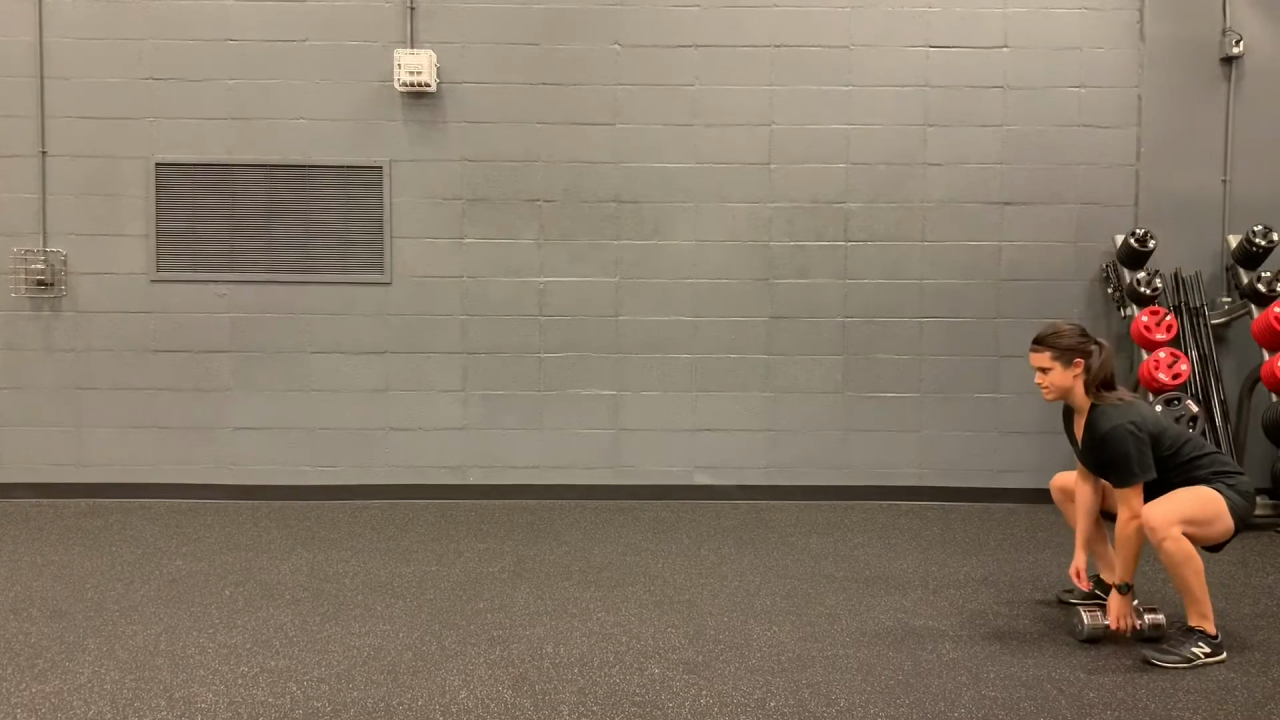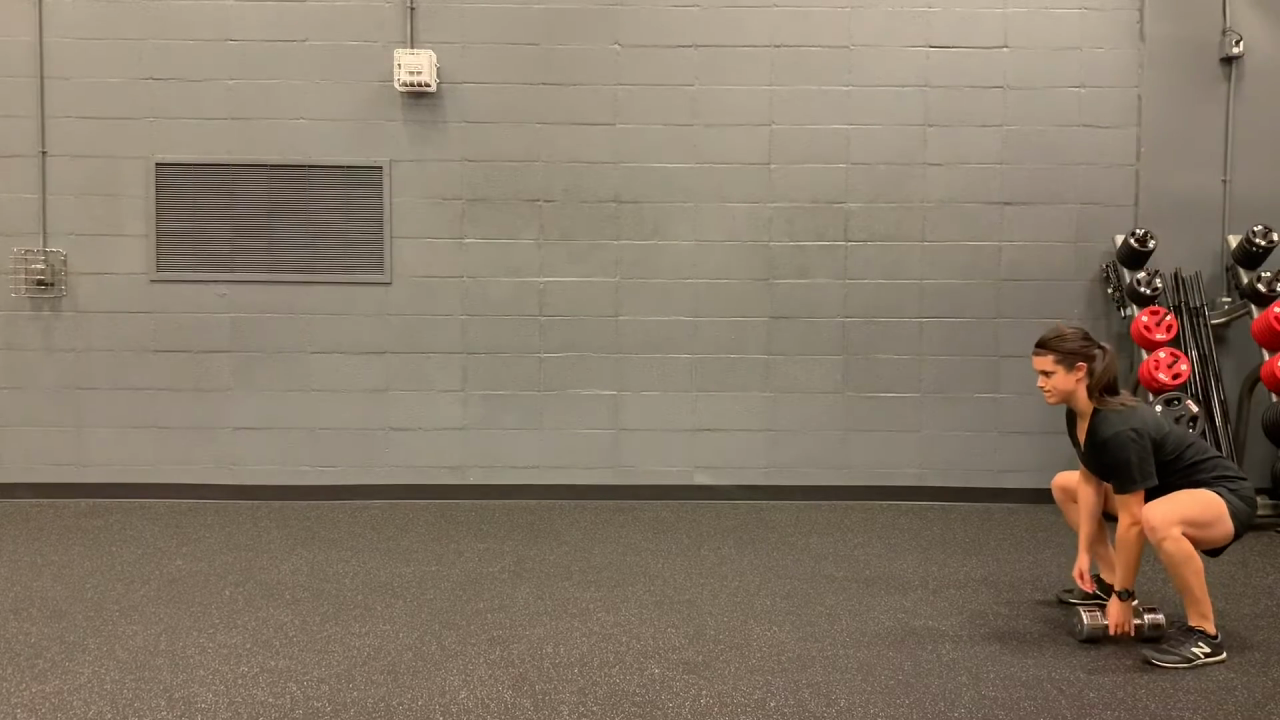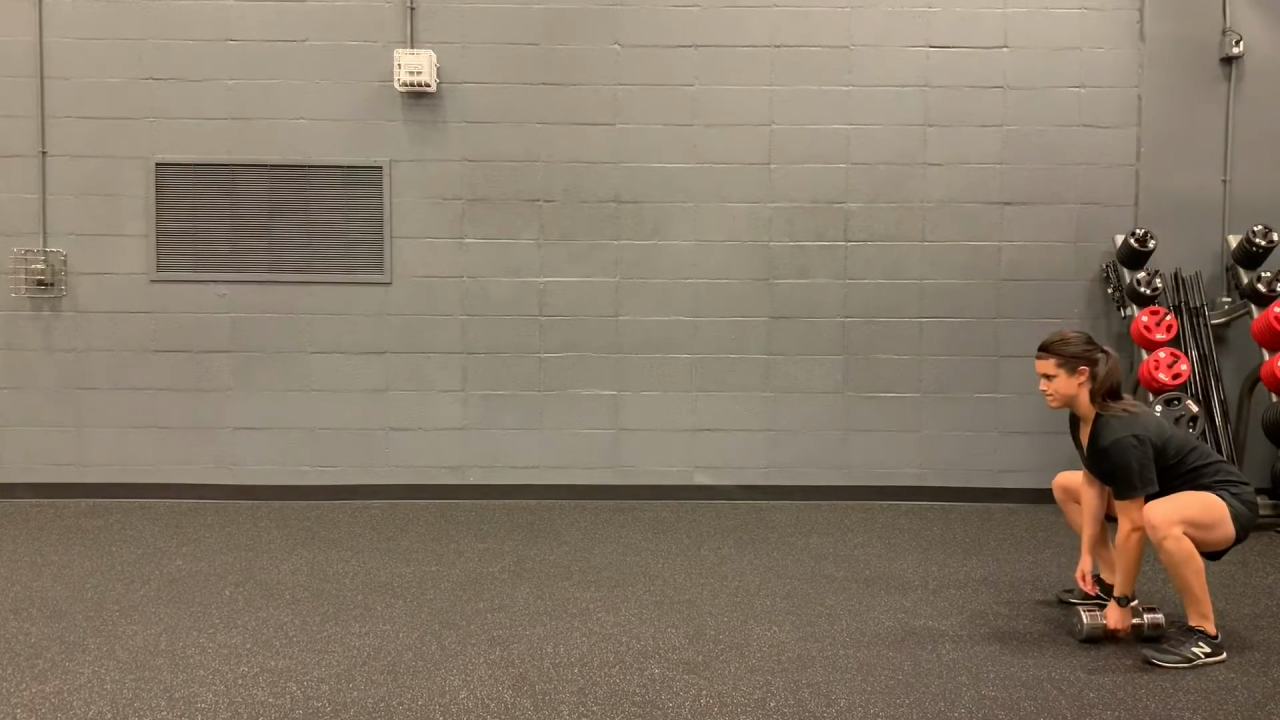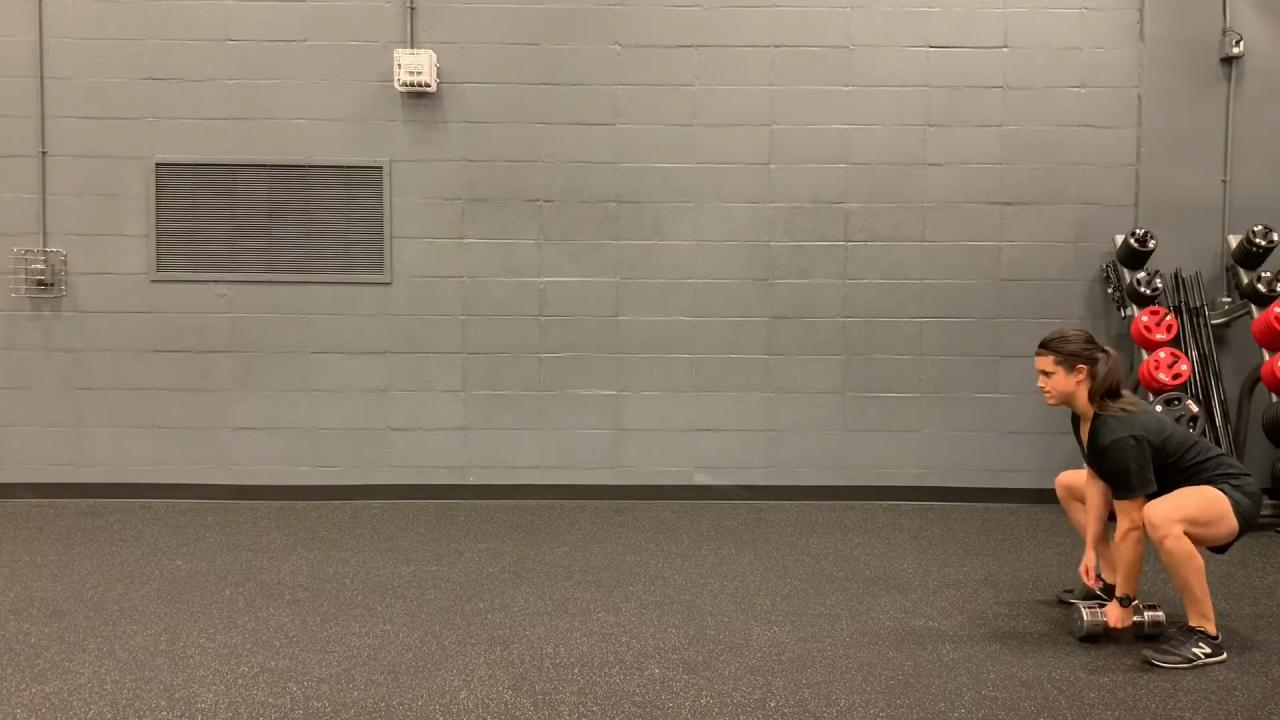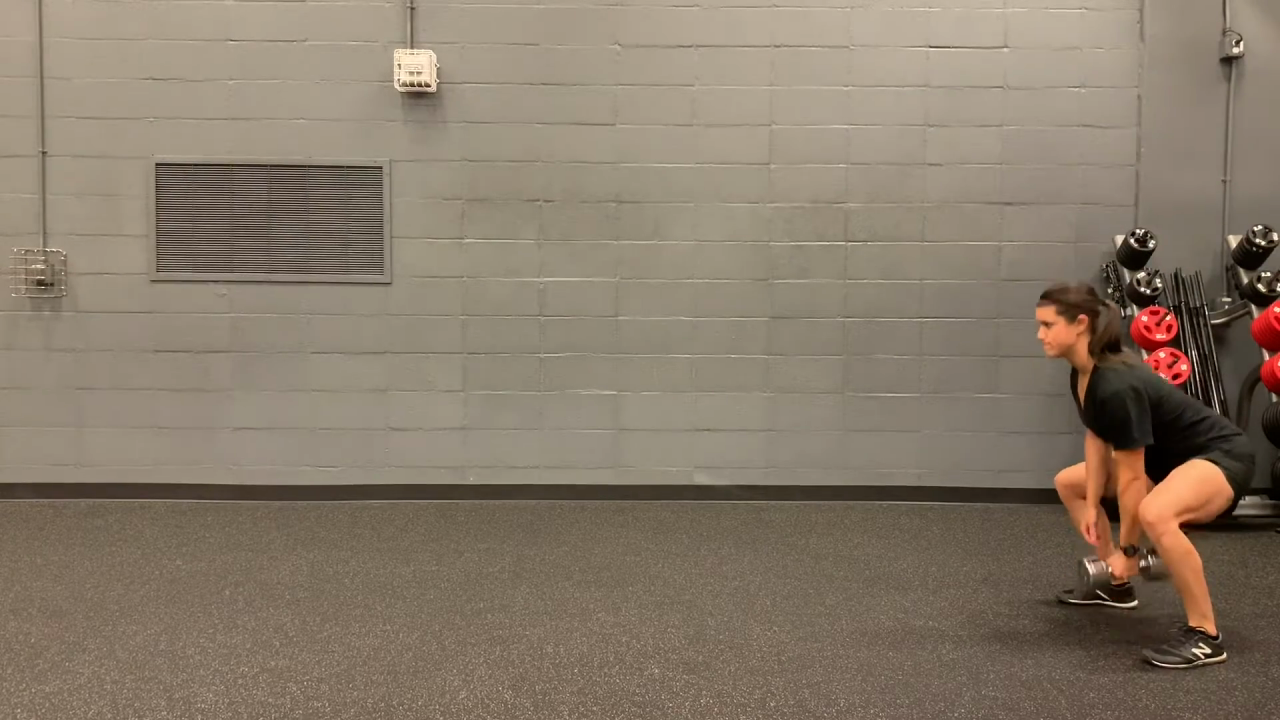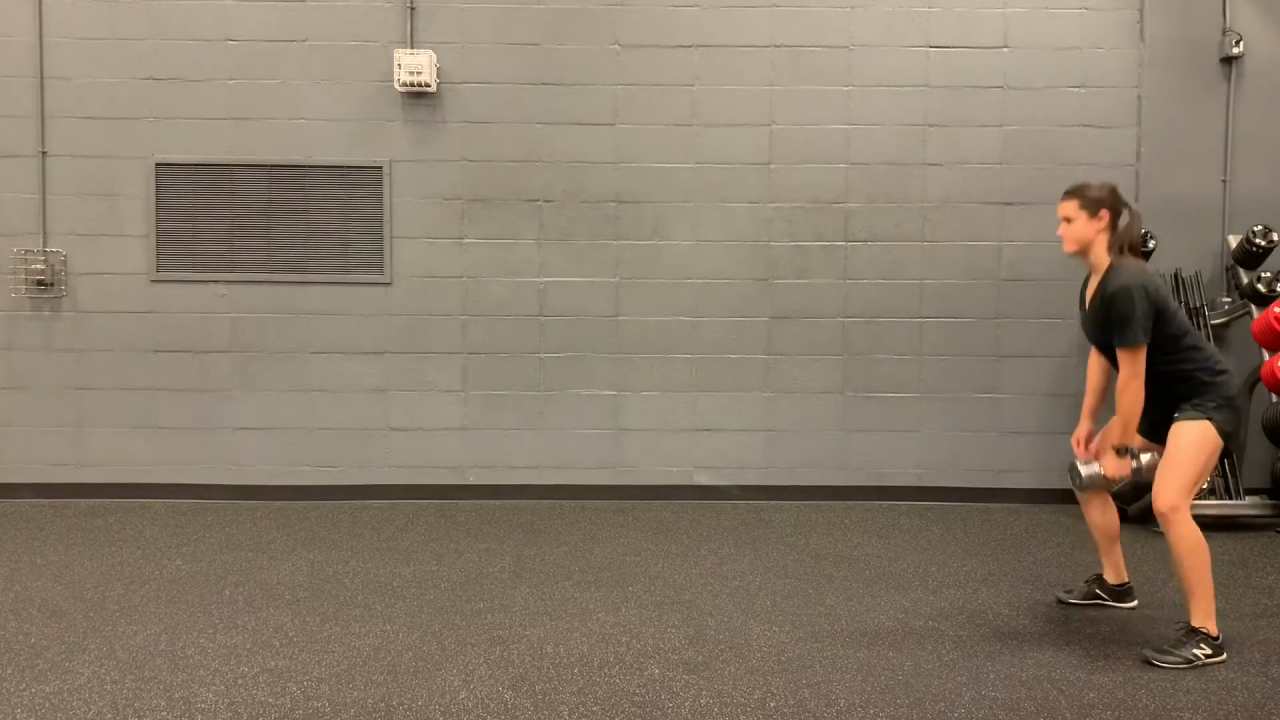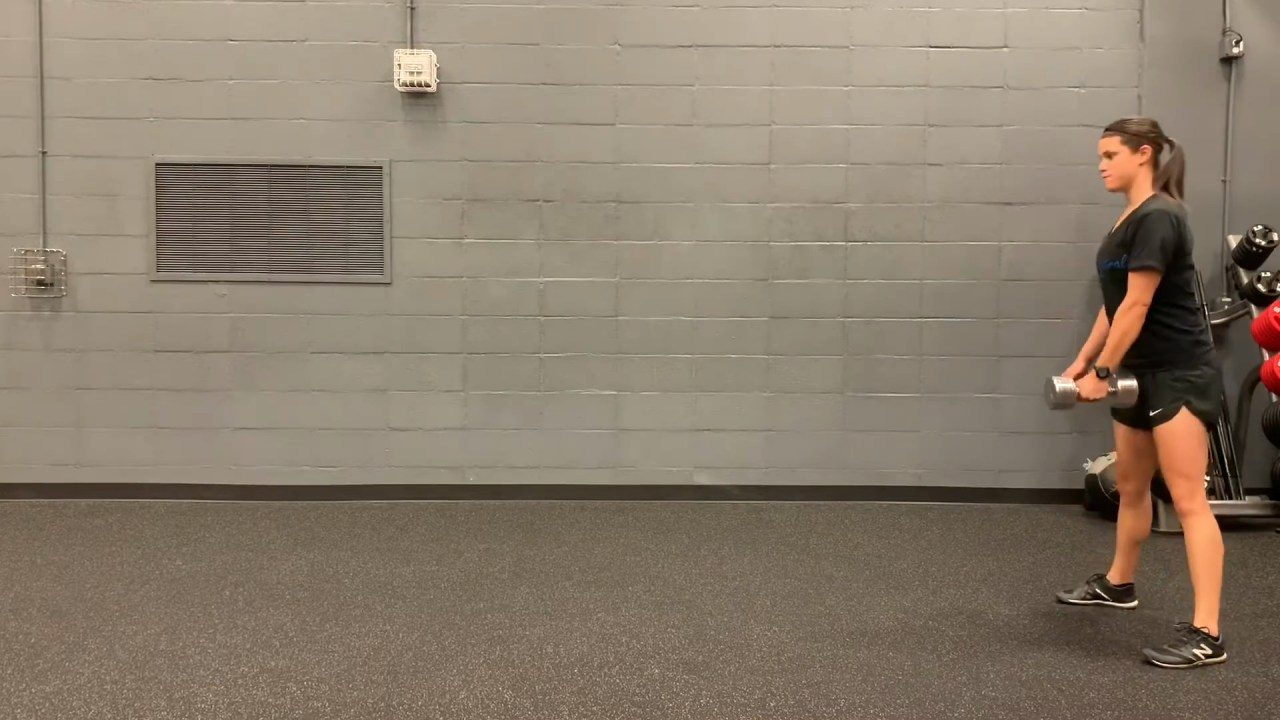
dt=0.3s
person 1, frame 1
left shoulder: (1117, 425)
right shoulder: (1075, 412)
left elbow: (1131, 516)
right elbow: (1088, 480)
left wrist: (1124, 593)
right wrist: (1081, 550)
left hip: (1222, 492)
right hip: (1166, 487)
left knee: (1157, 519)
right knee: (1062, 486)
left ankle: (1204, 634)
right ankle: (1106, 581)
person 1, frame 2
left shoulder: (1119, 430)
right shoulder: (1078, 414)
left elbow: (1132, 521)
right elbow: (1091, 481)
left wrist: (1122, 598)
right wrist: (1084, 552)
left hip: (1225, 497)
right hip: (1169, 490)
left knee: (1157, 520)
right knee: (1064, 487)
left ankle: (1204, 634)
right ankle: (1108, 581)
person 1, frame 3
left shoulder: (1121, 436)
right shoulder: (1082, 417)
left elbow: (1132, 527)
right elbow: (1093, 484)
left wrist: (1121, 603)
right wrist: (1087, 554)
left hip: (1227, 502)
right hip: (1170, 492)
left knee: (1159, 519)
right knee: (1065, 485)
left ankle: (1204, 633)
right ankle: (1108, 582)
person 1, frame 4
left shoulder: (1120, 434)
right shoulder: (1084, 415)
left elbow: (1131, 527)
right elbow: (1097, 479)
left wrist: (1124, 603)
right wrist: (1091, 551)
left hip: (1228, 493)
right hip: (1172, 487)
left knee: (1159, 518)
right knee: (1068, 485)
left ankle: (1205, 634)
right ankle: (1109, 582)
person 1, frame 5
left shoulder: (1117, 386)
right shoulder: (1081, 374)
left elbow: (1132, 479)
right elbow: (1096, 441)
left wrist: (1127, 550)
right wrist: (1092, 506)
left hip: (1221, 456)
right hip: (1167, 457)
left knee: (1155, 514)
right knee: (1068, 483)
left ankle: (1205, 634)
right ankle: (1114, 584)
person 1, frame 6
left shoulder: (1126, 285)
right shoulder: (1094, 281)
left elbow: (1131, 376)
right elbow: (1101, 356)
left wrist: (1121, 451)
right wrist: (1087, 422)
left hip: (1203, 399)
right hip: (1158, 402)
left knee: (1167, 503)
left ankle: (1206, 634)
right ankle: (1114, 583)
person 1, frame 7
left shoulder: (1158, 217)
right shoulder: (1130, 219)
left elbow: (1136, 305)
right elbow: (1114, 304)
left wrist: (1101, 373)
right wrist: (1083, 359)
left hip: (1180, 374)
right hip: (1141, 373)
left knee: (1187, 499)
right knee: (1130, 489)
left ankle: (1206, 633)
right ankle: (1118, 584)
